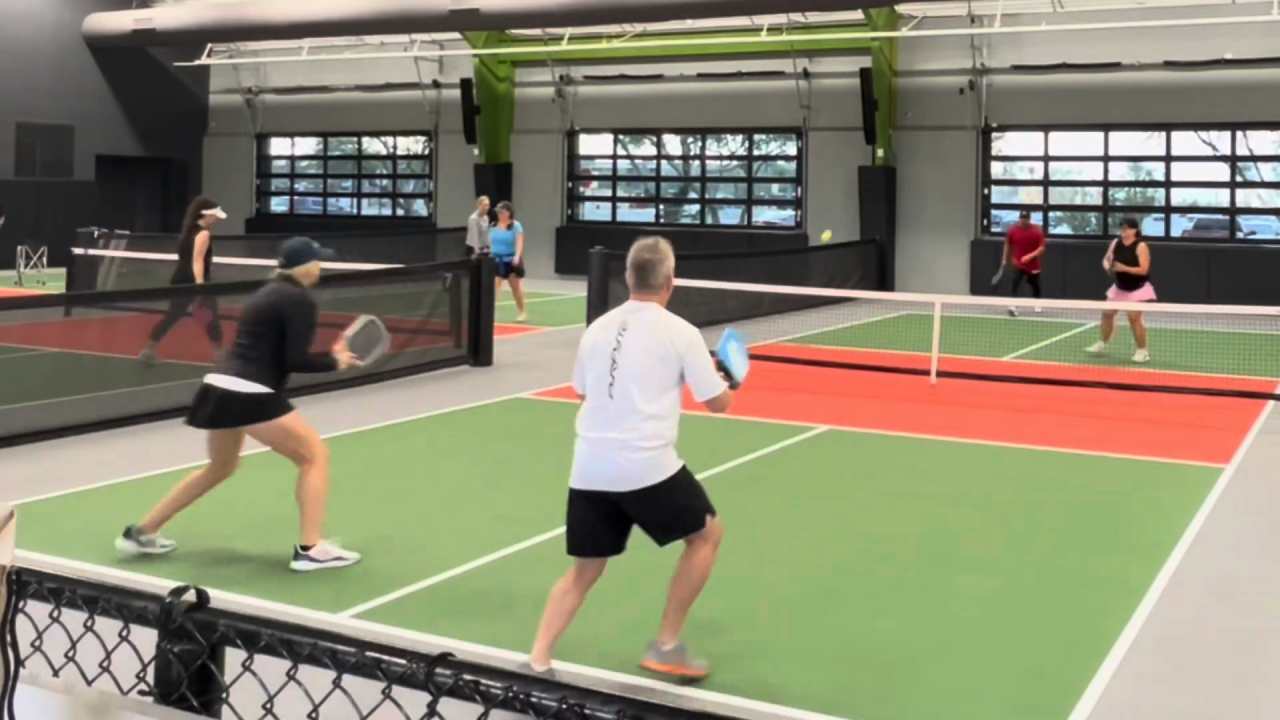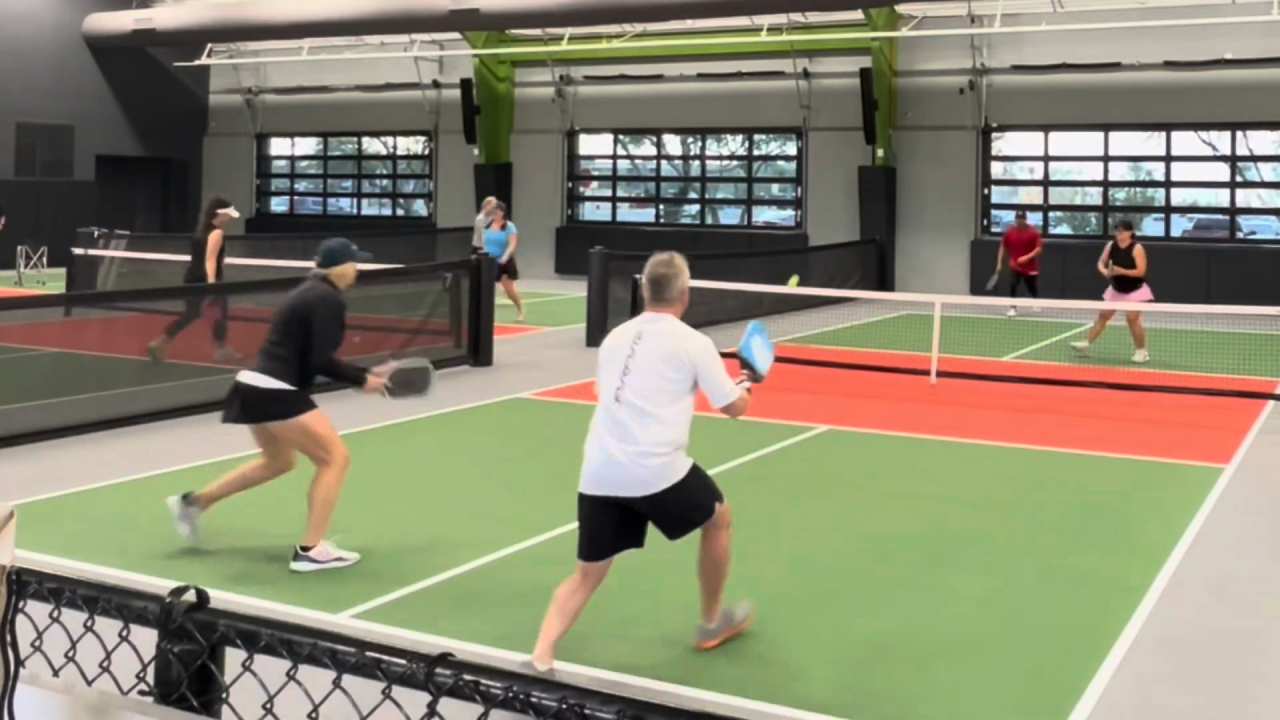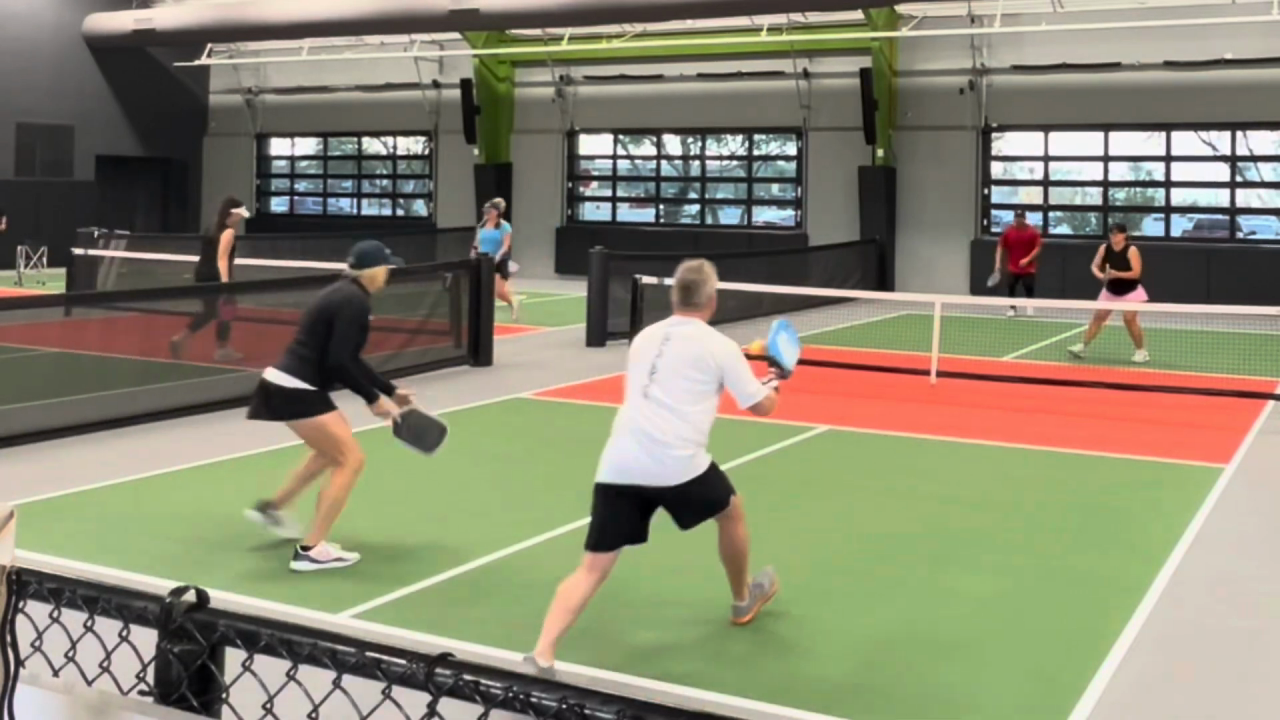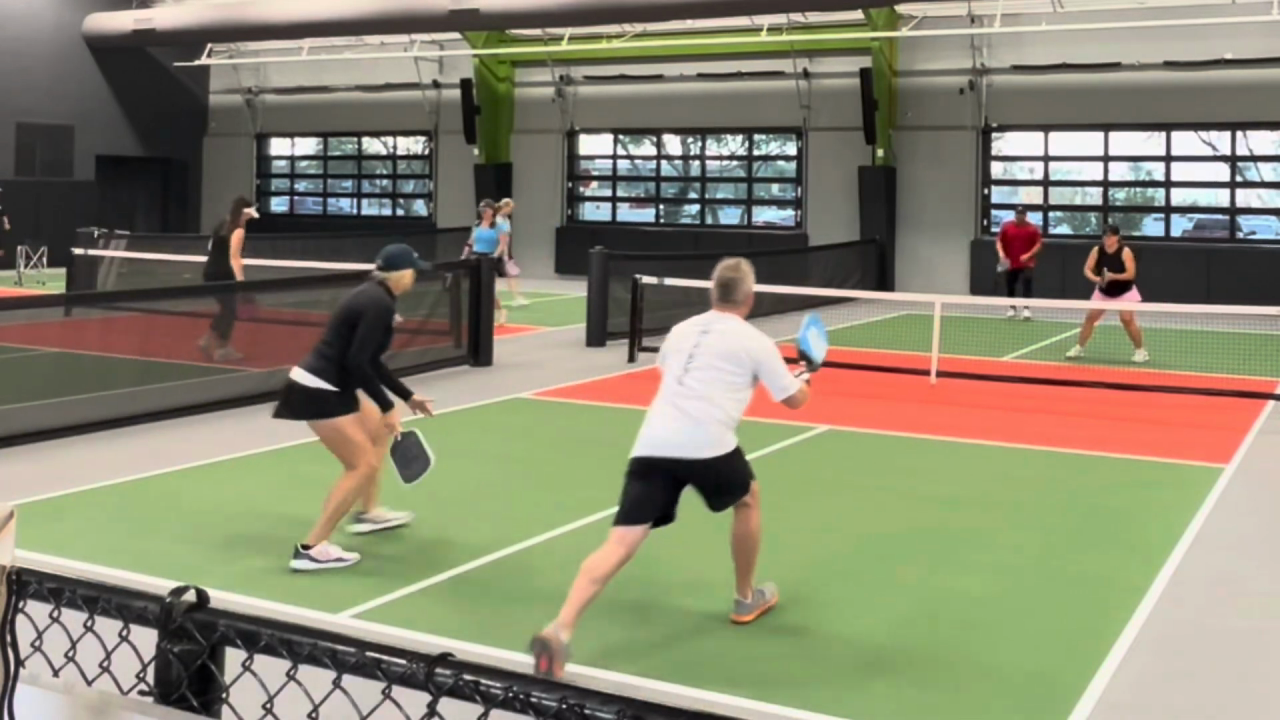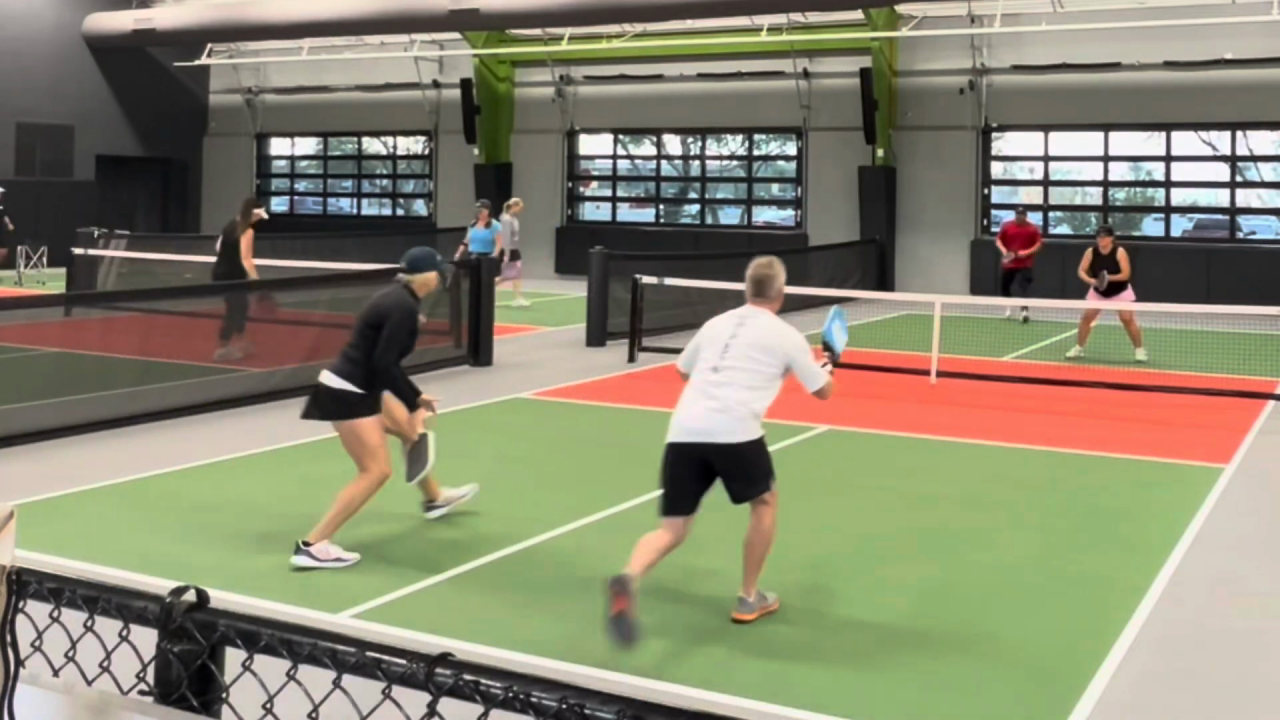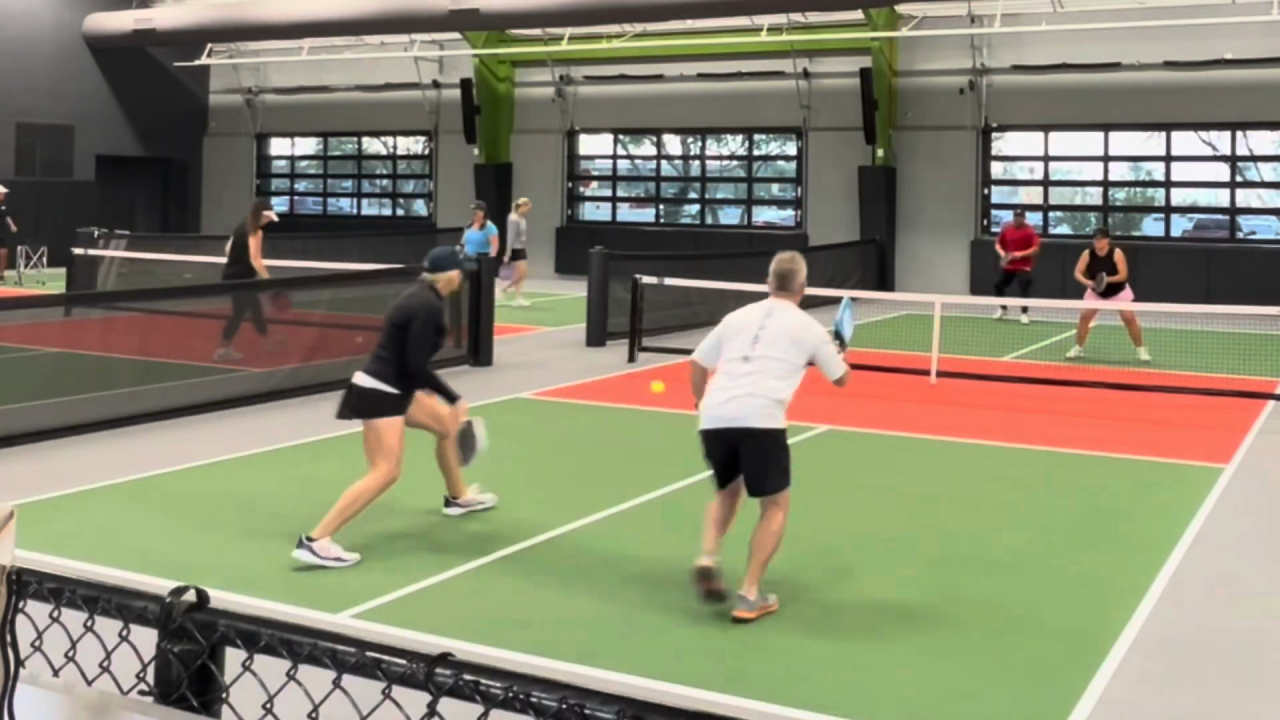
dt=0.1s
person 1, frame 1
left shoulder: (597, 330)
right shoulder: (680, 333)
right elbow: (718, 402)
right wrist: (729, 382)
left hip: (589, 470)
right hip: (647, 467)
left knee: (582, 572)
right knee: (706, 535)
left ankle: (536, 664)
right ankle: (666, 647)
person 1, frame 2
left shoulder: (615, 338)
right shoulder: (693, 344)
right elbow: (734, 406)
right wrist: (742, 383)
left hip: (599, 473)
right hip: (656, 472)
left knee: (587, 573)
right knee: (718, 520)
left ankle: (539, 661)
right ankle: (712, 623)
person 1, frame 3
left shoulder: (644, 338)
right shoulder: (719, 346)
right elbow: (762, 406)
right wrist: (774, 383)
left hip: (619, 466)
right hip: (678, 464)
left knee: (593, 567)
right knee: (731, 510)
left ankle: (541, 658)
right ankle: (742, 601)
person 1, frame 4
left shoulder: (681, 330)
right shoulder: (755, 342)
right elbow: (794, 399)
right wrist: (802, 374)
left hip: (651, 445)
right hip: (707, 447)
left knee: (619, 544)
right knee: (747, 503)
left ankle: (556, 633)
right ankle: (746, 599)
person 1, frame 5
left shoulder: (714, 325)
right shoulder: (786, 336)
left elbow: (684, 372)
right elbow: (822, 391)
right wrist: (826, 367)
left hip: (683, 431)
right hip: (736, 432)
left knee: (670, 531)
right knee: (763, 504)
left ankle: (629, 581)
right ankle: (749, 599)
person 1, frame 6
left shoulder: (736, 318)
right shoulder: (809, 328)
left elbow: (698, 366)
right elbow: (840, 379)
left wrist: (703, 406)
right wrist: (838, 352)
left hip: (715, 419)
right hip: (761, 419)
left knee: (727, 492)
right knee: (775, 505)
left ankle: (708, 559)
right ankle: (749, 596)
person 2, frame 1
left shoulder: (268, 293)
right shoulder: (300, 301)
right elbow: (294, 362)
left wrist: (329, 356)
right wrist: (333, 361)
left hip: (219, 389)
right hip: (250, 395)
left knee: (220, 468)
right knee: (315, 456)
left ankle: (141, 533)
right ankle: (310, 549)
person 2, frame 2
left shoulder: (309, 293)
right shoulder: (331, 301)
right elbow: (322, 360)
left wrist: (362, 374)
right wrist: (362, 379)
left hip: (259, 386)
right hip: (275, 394)
left knee: (278, 461)
right knee: (336, 458)
left ankle: (193, 502)
right ankle: (312, 549)
person 2, frame 3
left shoulder: (344, 294)
right shoulder: (354, 303)
left elbow: (349, 359)
right elbow: (338, 361)
left wrist: (390, 390)
right wrist: (374, 398)
left hip: (289, 385)
right hip: (297, 390)
left knee: (335, 449)
right knee: (349, 461)
left ankle: (272, 506)
right ankle: (311, 550)
person 2, frame 4
left shoulder: (372, 296)
right shoulder: (379, 306)
left elbow: (369, 362)
right elbow: (359, 363)
left wrist: (407, 396)
right wrist: (388, 407)
left hip: (328, 385)
right hip: (321, 391)
left knee: (382, 432)
right knee: (364, 466)
left ankle: (367, 513)
right ankle: (311, 549)
person 2, frame 5
left shoulder: (396, 297)
right shoulder: (404, 308)
right elbow: (384, 365)
left wrist: (417, 396)
right wrist: (415, 406)
left hip: (356, 387)
right hip: (348, 393)
left knee: (414, 430)
right knee: (376, 470)
left ankle: (435, 498)
right ankle: (311, 546)
person 2, frame 6
left shoulder: (420, 297)
right shoulder: (429, 308)
right elbow: (416, 365)
right wrist: (454, 399)
left hip: (390, 387)
right hip: (380, 392)
left knee: (448, 426)
right knee: (384, 473)
left ankle: (458, 497)
right ankle: (315, 541)
